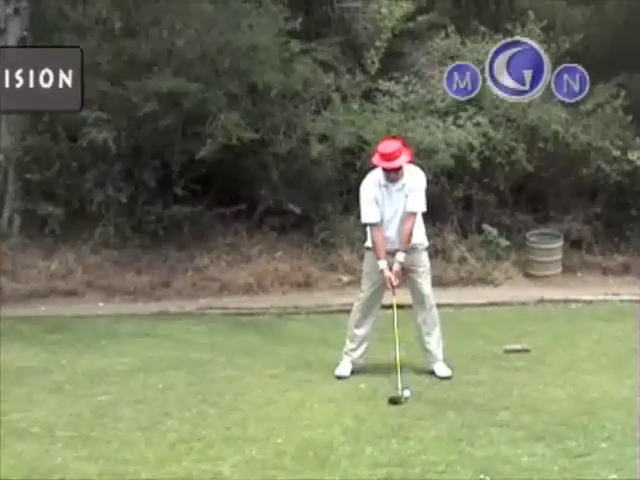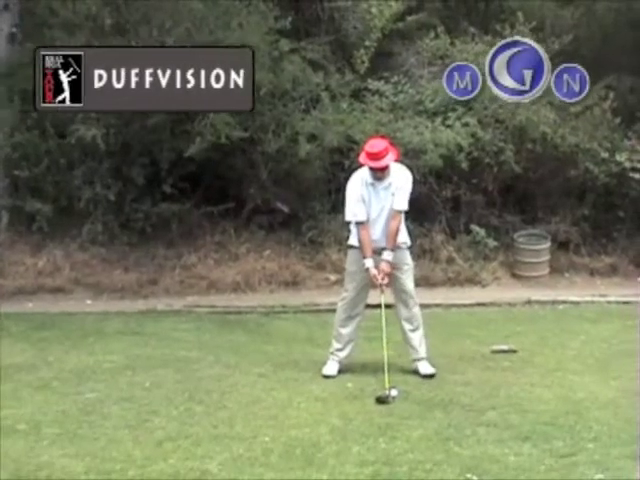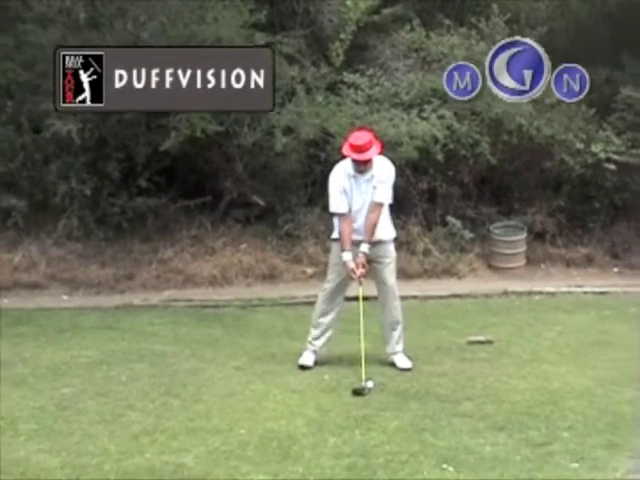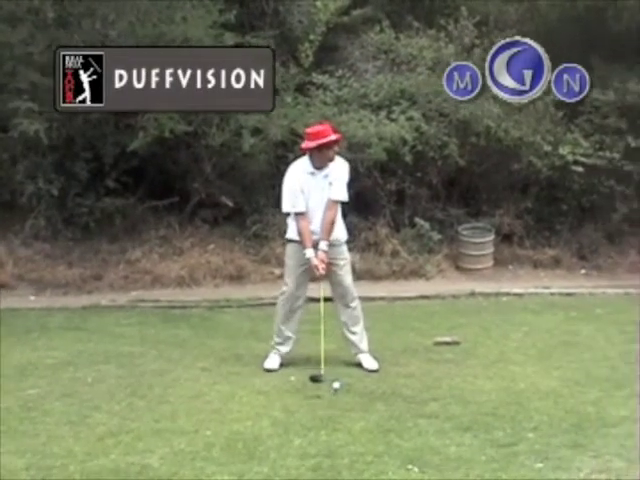
dt=0.7s
person 1, frame 1
left shoulder: (416, 177)
right shoulder: (370, 184)
left elbow: (409, 220)
right elbow: (375, 228)
left wrist: (399, 259)
right wrist: (383, 265)
left hip: (413, 248)
right hip: (379, 249)
left knee: (425, 301)
right knee: (365, 302)
left ankle: (436, 359)
right ankle: (349, 357)
person 1, frame 2
left shoulder: (402, 175)
right shoulder: (356, 182)
left elbow: (396, 218)
right elbow: (361, 226)
left wrist: (387, 257)
right wrist: (369, 264)
left hip: (396, 247)
right hip: (362, 248)
left knee: (408, 299)
right knee: (349, 301)
left ankle: (420, 357)
right ankle: (336, 357)
person 1, frame 3
left shoulder: (385, 168)
right shoulder: (338, 174)
left elbow: (375, 211)
right elbow: (344, 218)
left wrist: (364, 250)
right wrist: (348, 256)
left hip: (380, 240)
right hip: (346, 240)
left knee: (390, 293)
right knee: (331, 291)
left ankle: (396, 350)
right ankle: (312, 348)
person 1, frame 4
left shoulder: (340, 167)
right shoulder: (295, 173)
left elbow: (332, 209)
right elbow: (300, 217)
left wrist: (323, 248)
right wrist: (310, 253)
left hip: (333, 241)
right hip: (300, 241)
left knee: (347, 294)
right knee: (290, 295)
left ankle: (362, 351)
right ankle: (278, 350)
